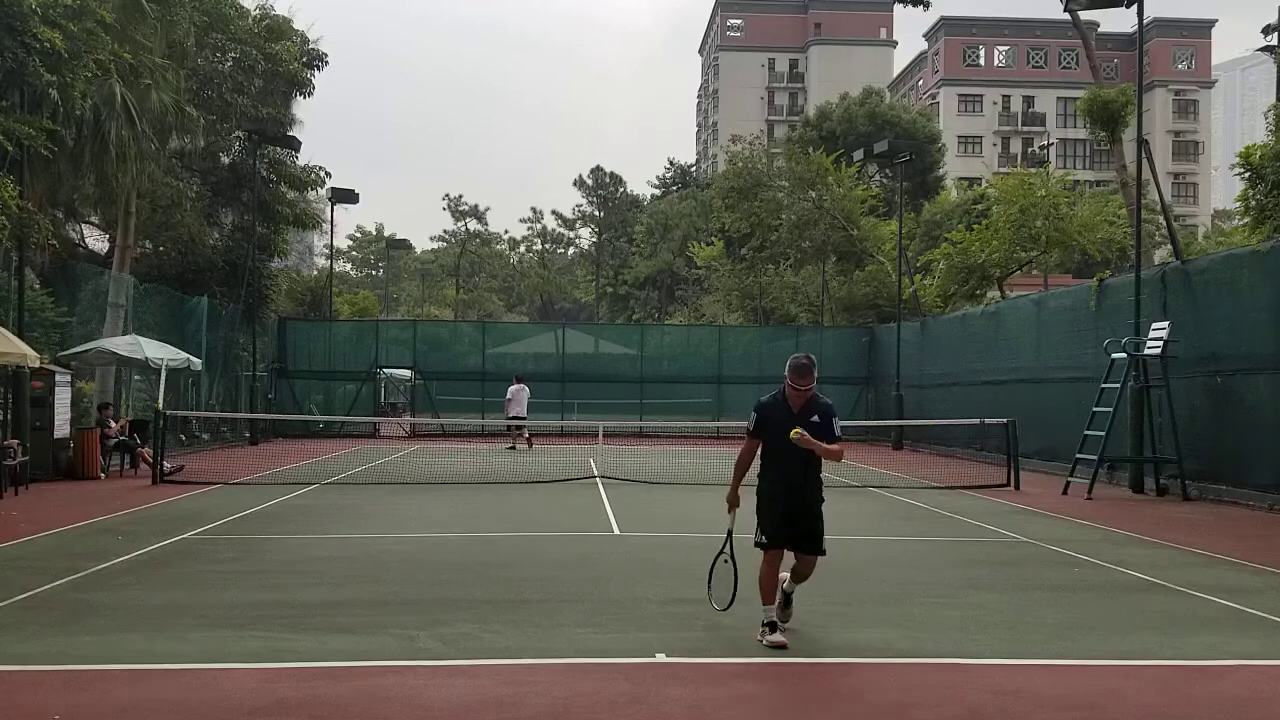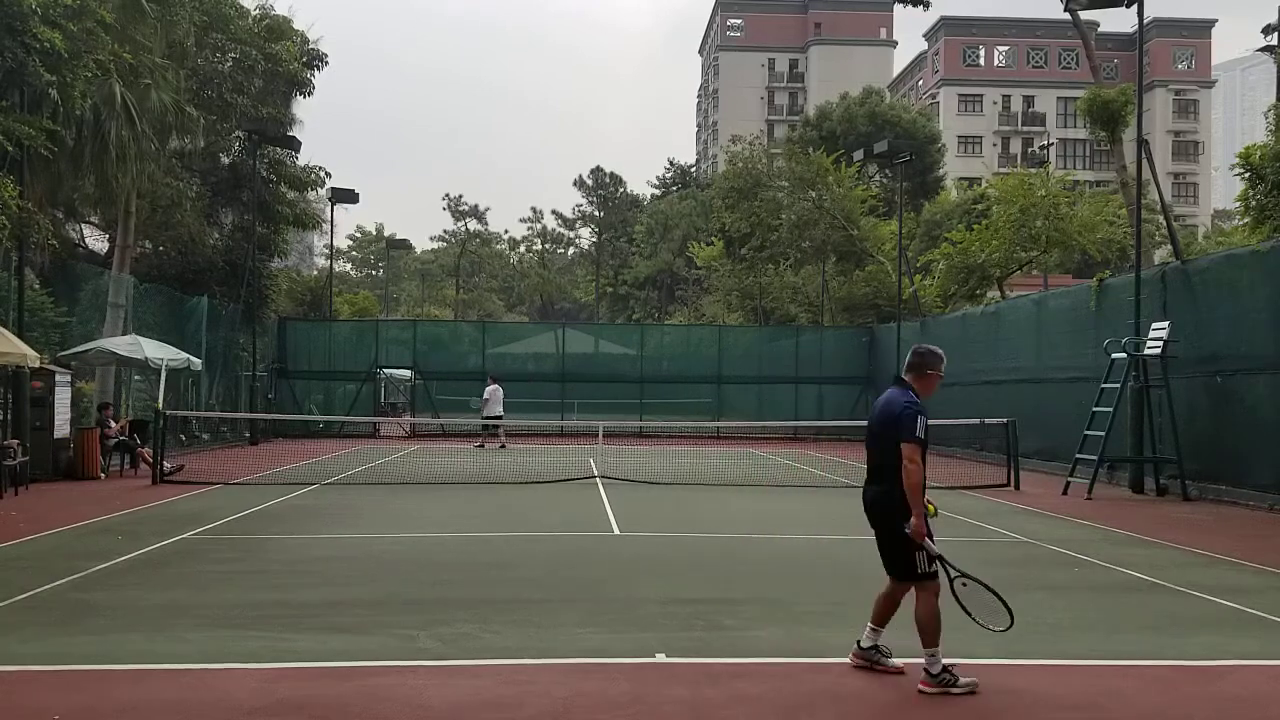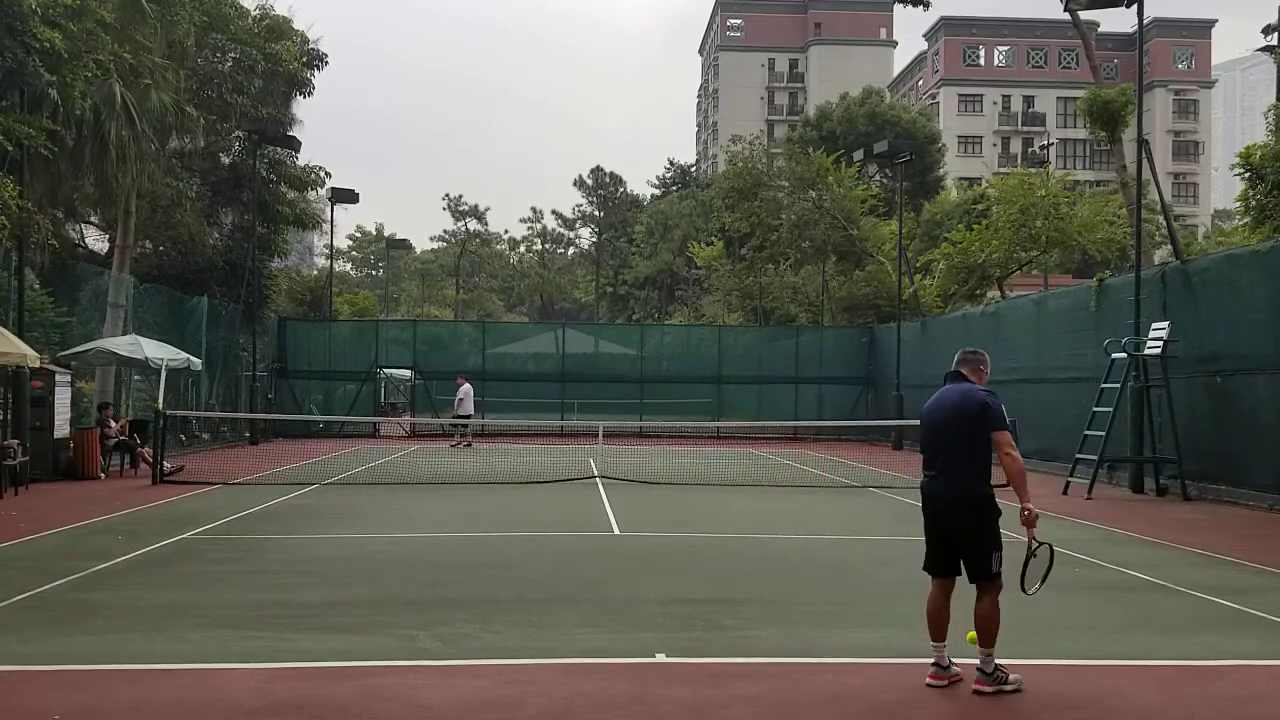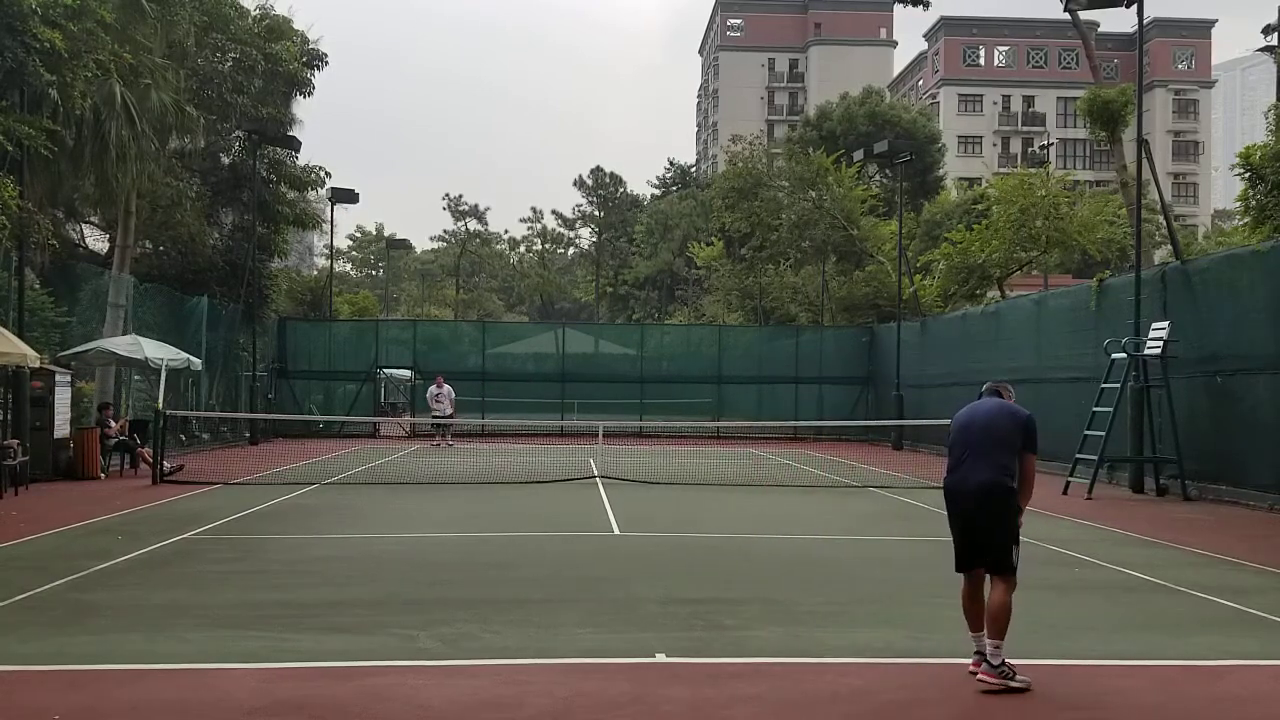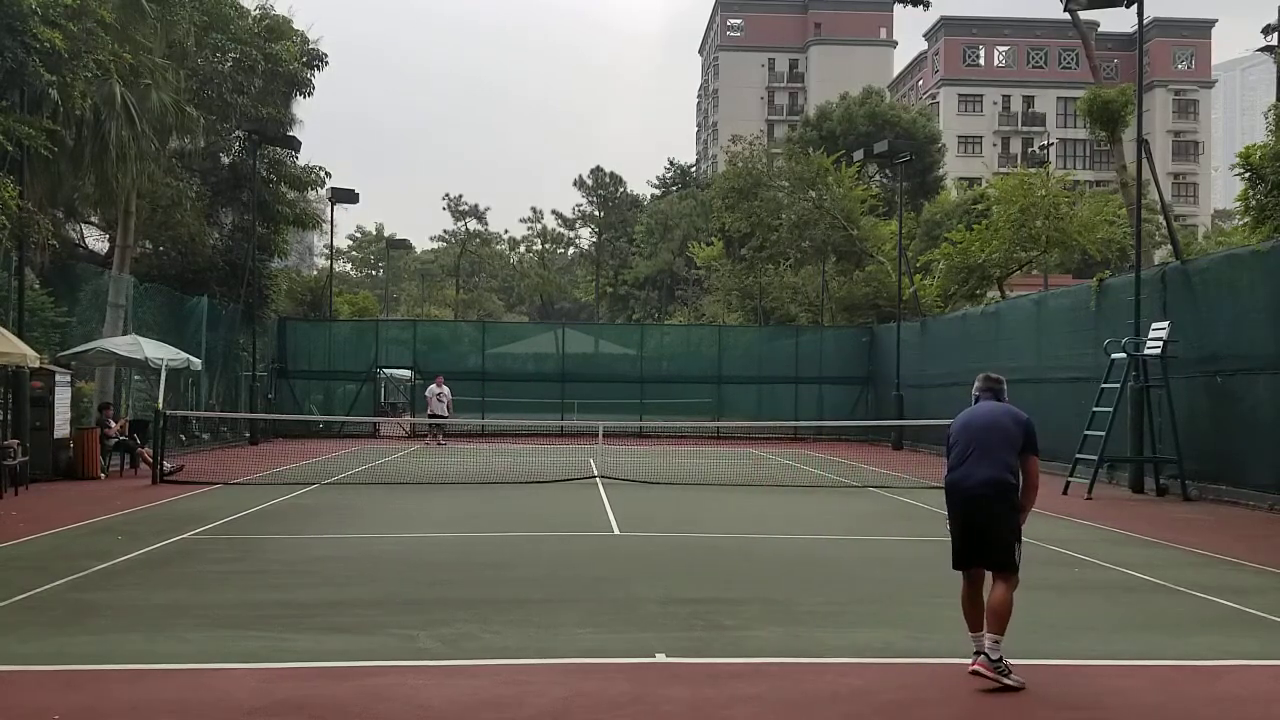
dt=1s
person 1, frame 1
left shoulder: (824, 409)
right shoulder: (766, 406)
left elbow: (838, 453)
right elbow: (749, 450)
left wrist: (813, 444)
right wrist: (734, 488)
left hip: (808, 496)
right hip: (772, 494)
left knee: (808, 561)
right knee: (772, 555)
left ankle: (787, 587)
right ankle: (769, 623)
person 1, frame 2
left shoulder: (889, 400)
right shoulder: (910, 408)
right elbow: (910, 463)
left wrist: (917, 497)
right wrist: (917, 514)
left hip: (881, 501)
right hip: (895, 507)
left knee: (901, 579)
right knee: (927, 585)
left ankle: (867, 646)
right ankle: (934, 672)
person 1, frame 3
left shoulder: (931, 404)
right shoulder: (984, 398)
right elbow: (1007, 453)
right wrist: (1025, 501)
left hip: (934, 501)
right hip: (972, 502)
left knee: (941, 583)
right knee: (988, 587)
left ankle: (940, 665)
right ankle: (987, 672)
person 1, frame 4
left shoulder: (961, 415)
right shoulder: (1021, 416)
right elbow: (1027, 478)
right wrist: (1017, 512)
left hip: (956, 496)
right hip: (995, 496)
left knee: (972, 577)
right knee: (1003, 579)
left ankle: (981, 653)
right ankle: (994, 663)
person 1, frame 5
left shoulder: (960, 419)
right shoulder: (1020, 419)
right elbow: (1031, 482)
right wrist: (1018, 519)
left hip: (958, 494)
right hip: (998, 495)
left knee: (971, 577)
right knee: (1004, 577)
left ankle: (980, 652)
right ankle: (992, 656)
